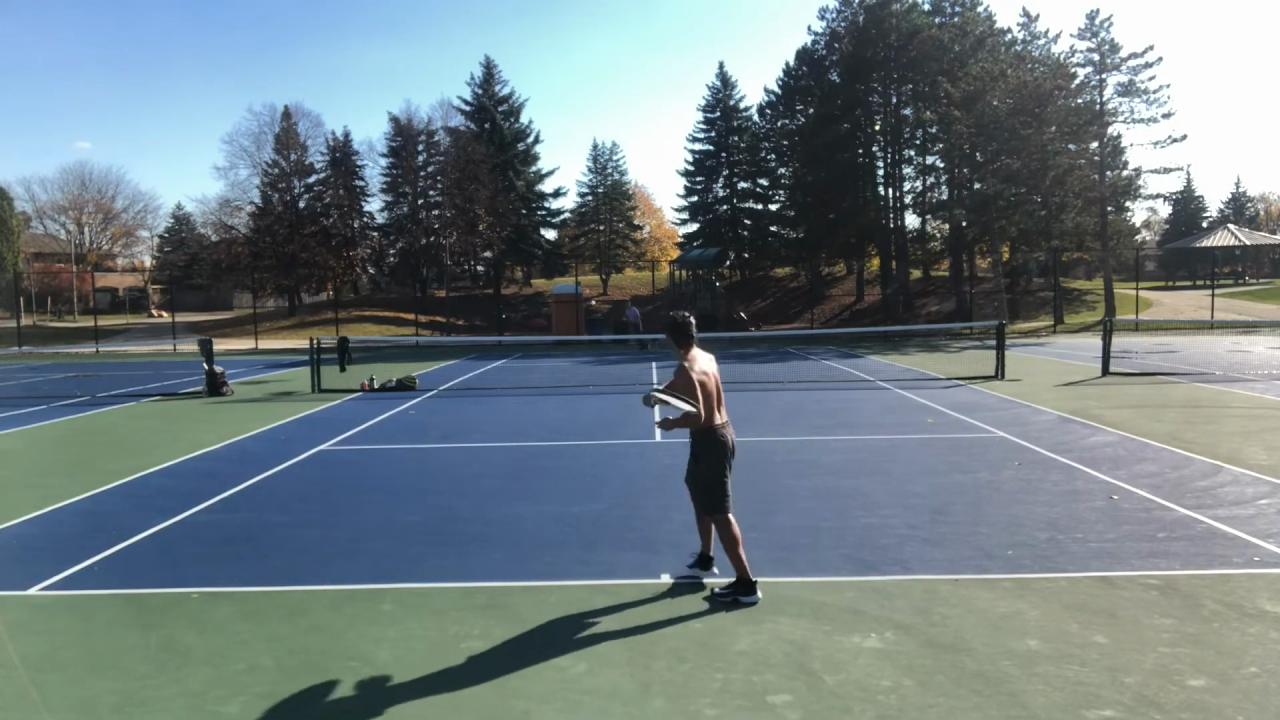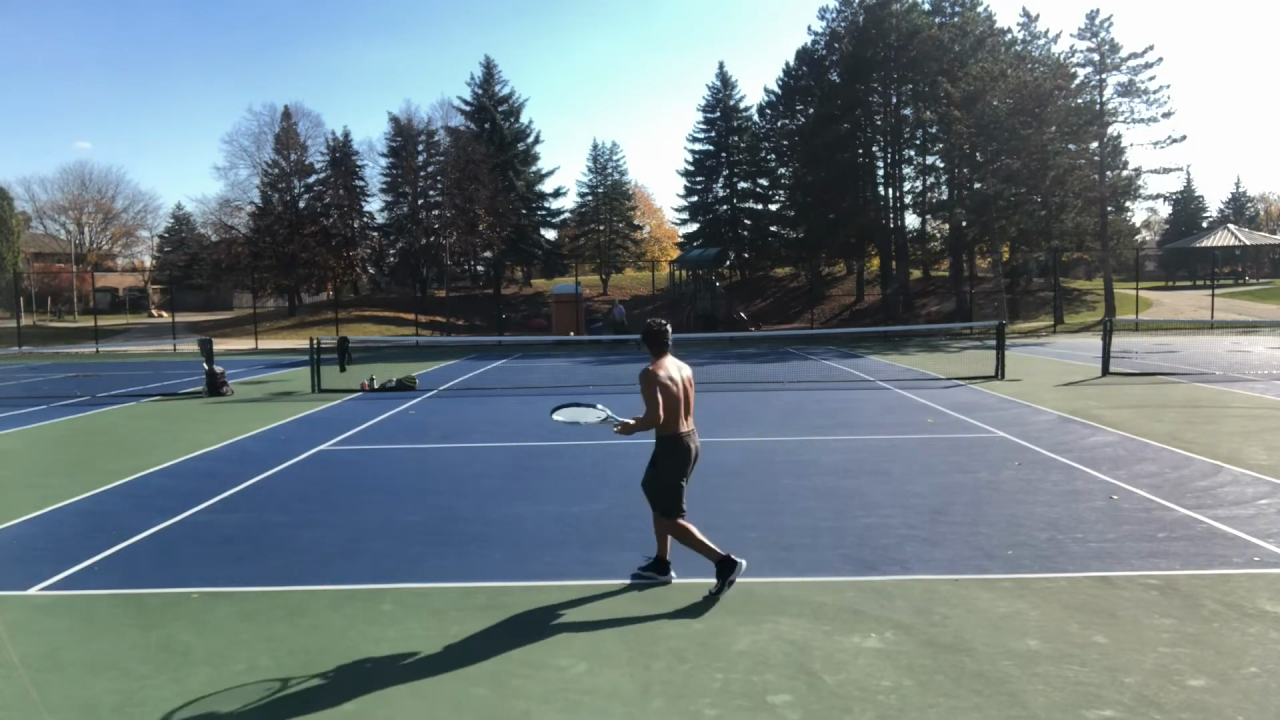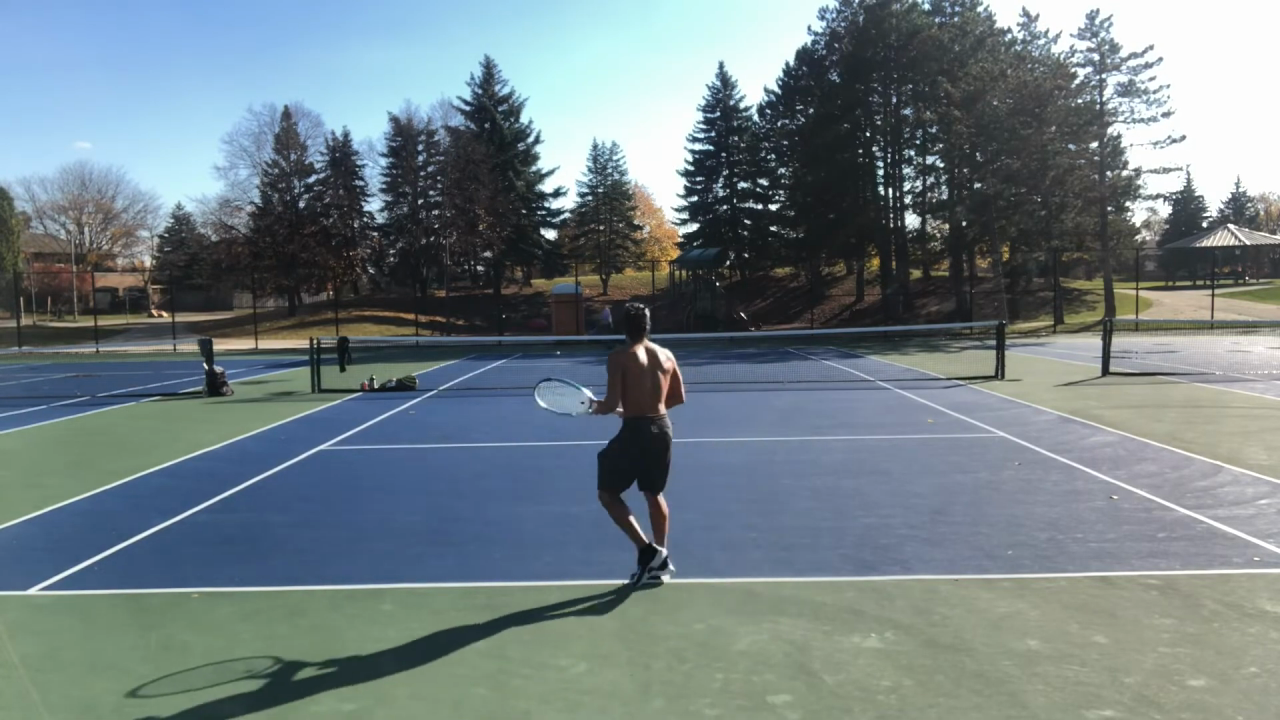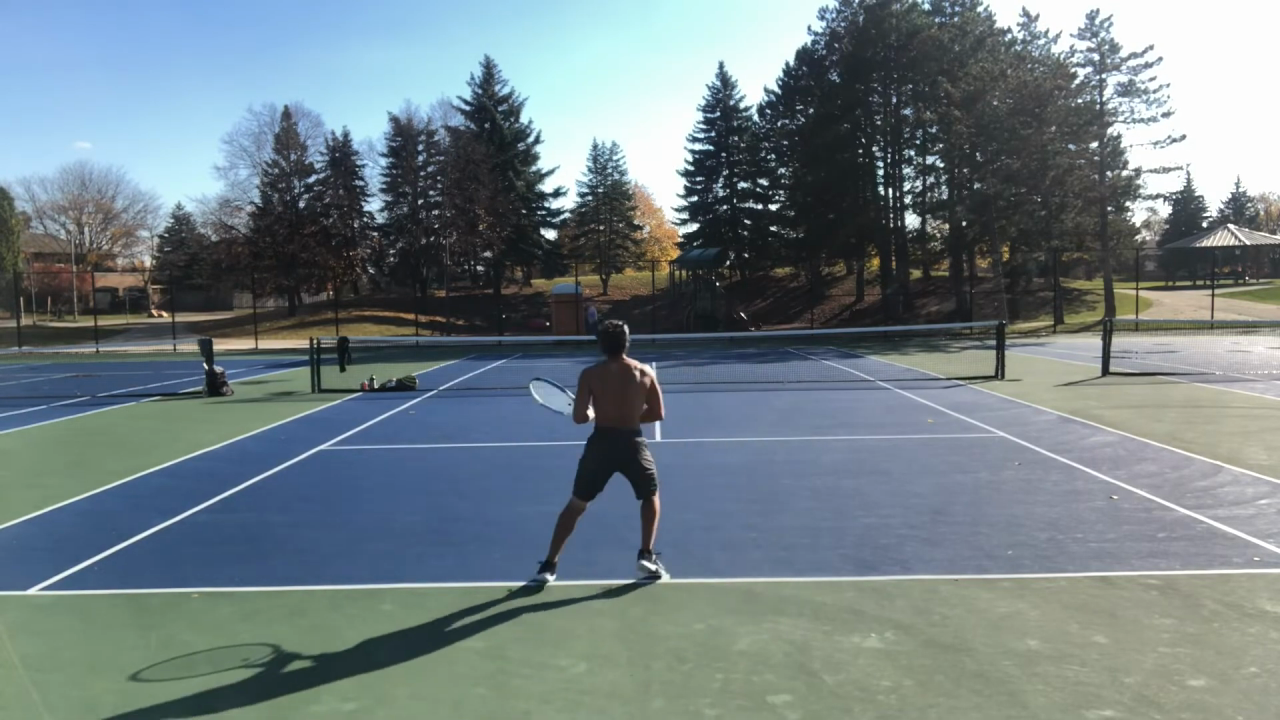
dt=0.2s
person 1, frame 1
left shoulder: (686, 369)
right shoulder: (707, 358)
left elbow: (696, 417)
left wrist: (671, 423)
left hip: (708, 441)
right hip: (725, 434)
left knee: (717, 513)
right knee: (715, 506)
left ankle: (746, 584)
right ankle: (706, 559)
person 1, frame 2
left shoulder: (650, 374)
right shoulder: (684, 368)
left elbow: (656, 418)
left wrist: (632, 427)
right wrist: (640, 420)
left hip: (671, 447)
right hip: (690, 441)
left knee: (669, 519)
right knee: (660, 501)
left ankle: (725, 562)
right ankle: (661, 564)
person 1, frame 3
left shoulder: (619, 358)
right shoulder: (666, 356)
left elbow: (612, 403)
right elbow: (679, 398)
left wrist: (601, 408)
left hip: (635, 431)
right hip: (663, 428)
left knee: (607, 493)
right knee: (654, 494)
left ankle: (648, 549)
right ankle: (659, 559)
person 1, frame 4
left shoulder: (590, 375)
right shoulder: (645, 372)
left elbow: (580, 417)
right elbow: (658, 413)
left hip: (602, 443)
right hip: (632, 442)
left knee: (576, 505)
right knee: (650, 496)
left ankle: (549, 565)
right ankle: (646, 556)
